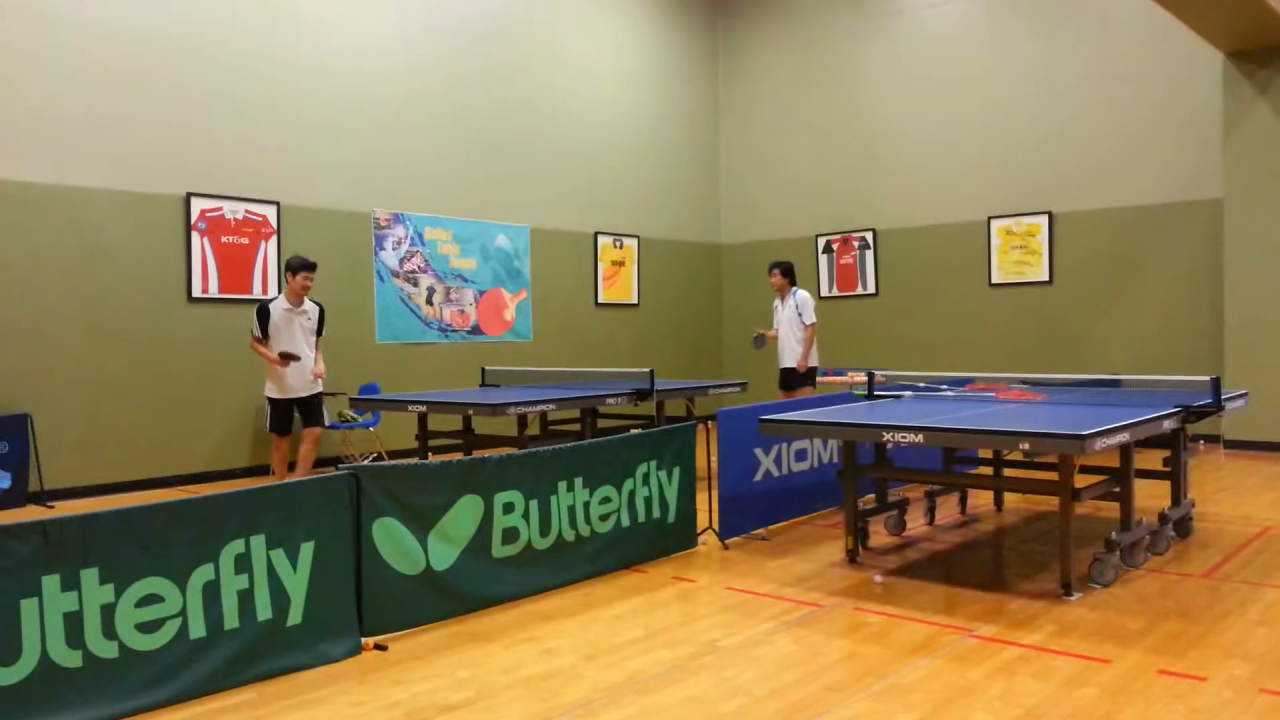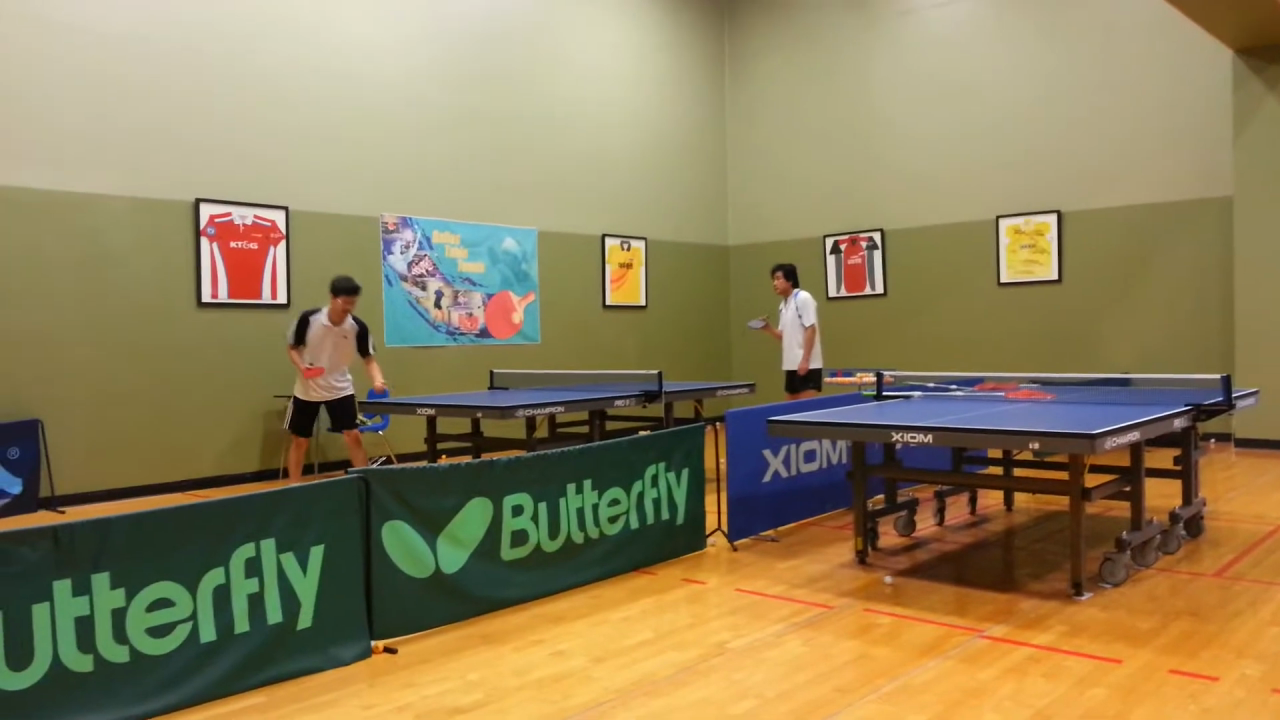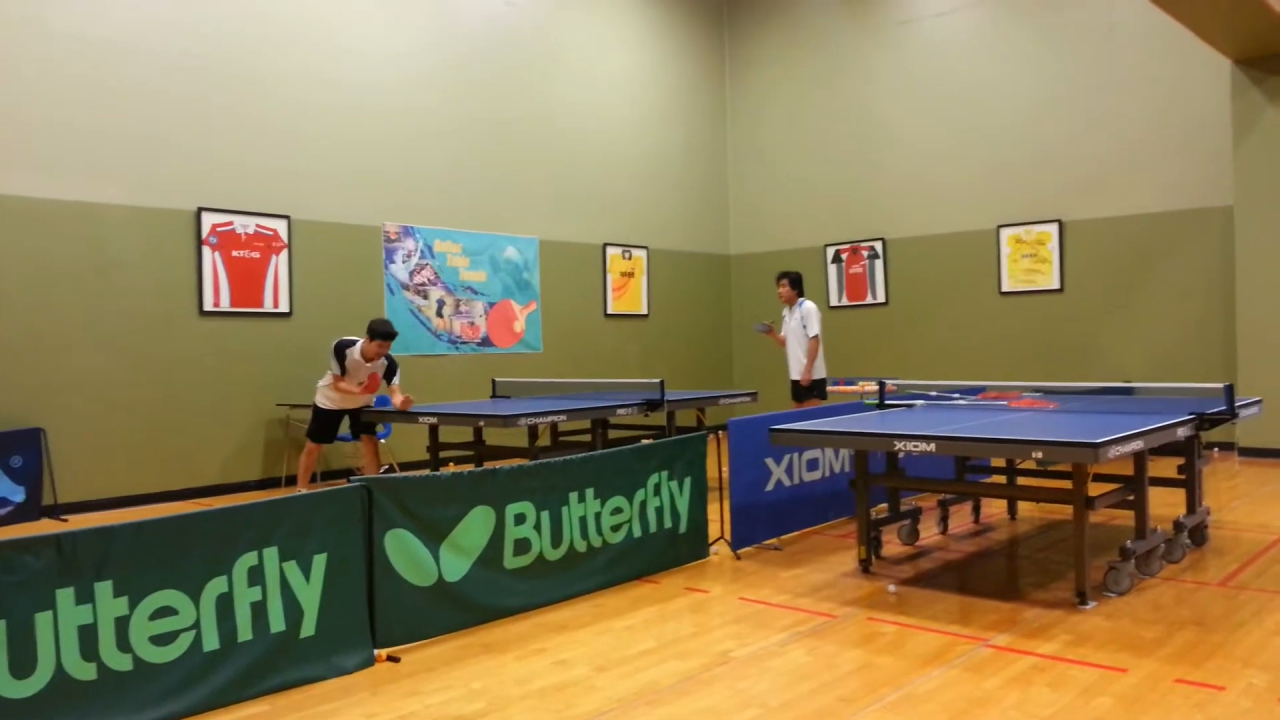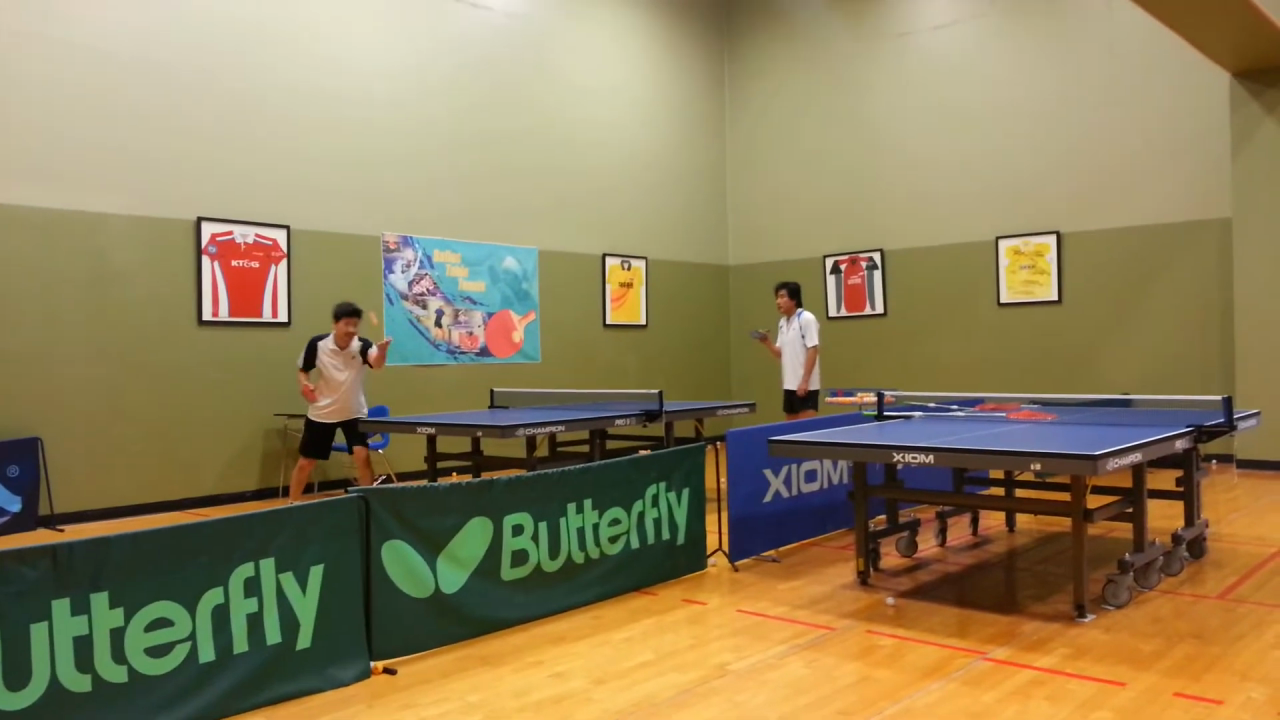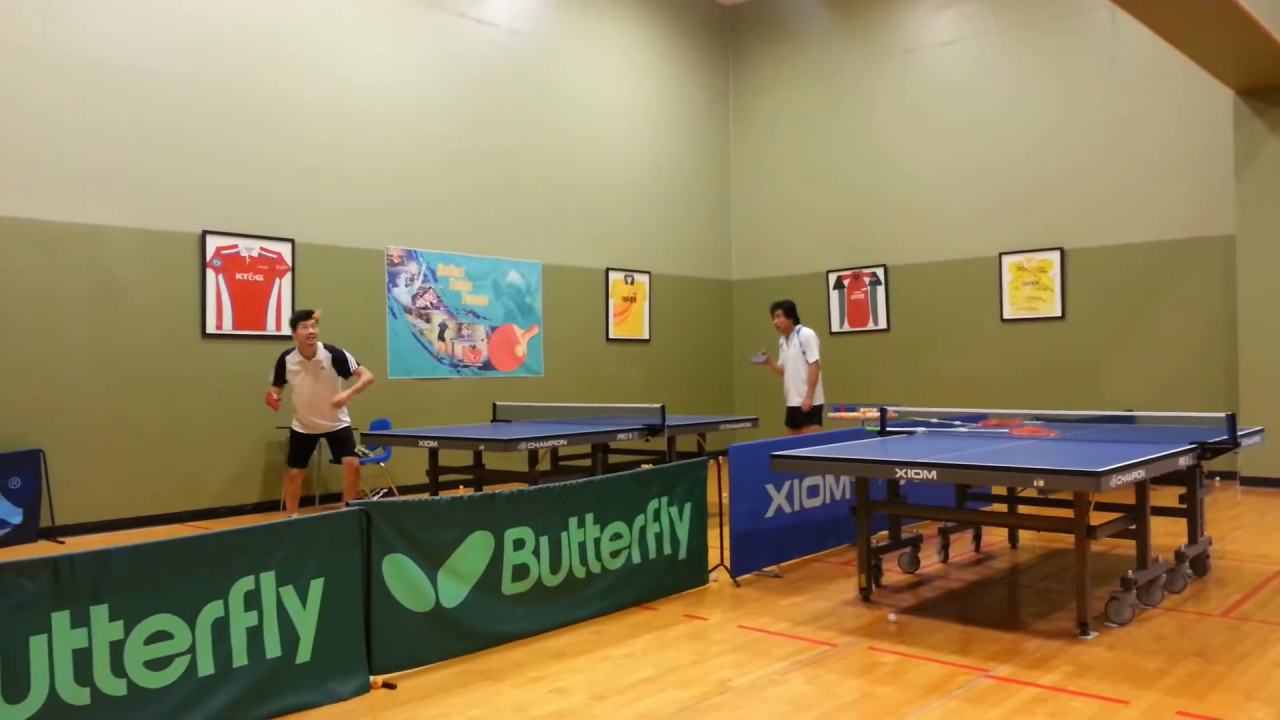
dt=0.4s
person 1, frame 1
left shoulder: (317, 309)
right shoulder: (267, 309)
right elbow: (256, 343)
left wrist: (320, 365)
right wrist: (273, 358)
left hip: (310, 386)
right hip: (280, 388)
left knee: (314, 435)
right knee: (281, 439)
person 1, frame 2
left shoulder: (358, 327)
right shoulder: (308, 319)
left elbow: (369, 359)
right elbow: (292, 348)
left wrist: (378, 381)
right wrist: (300, 366)
left hip: (341, 389)
right hip: (308, 390)
left knee: (353, 436)
right knee: (299, 440)
person 1, frame 3
left shoulder: (389, 363)
right shoulder: (342, 347)
left elbow: (394, 392)
right elbow: (337, 383)
left wrist: (401, 403)
right wrist: (359, 390)
left hip: (362, 404)
right hip: (330, 400)
left knee: (370, 444)
right knee: (312, 447)
right ankle: (300, 492)
person 1, frame 4
left shoulder: (363, 346)
right shoulder: (316, 344)
left elbow: (377, 362)
right elbow: (302, 371)
left wrist: (382, 351)
right wrist: (305, 386)
left hip: (354, 413)
right hip: (320, 412)
left knee: (362, 456)
right knee: (305, 463)
right ankle: (292, 504)
person 1, frame 5
left shoulder: (334, 354)
right shoulder: (286, 359)
left elbow: (368, 376)
right elbow: (276, 385)
left wrist: (348, 393)
right wrist: (273, 396)
left hip: (336, 422)
right hip: (303, 425)
left knee: (352, 465)
right knee: (295, 473)
right ankle: (291, 518)
